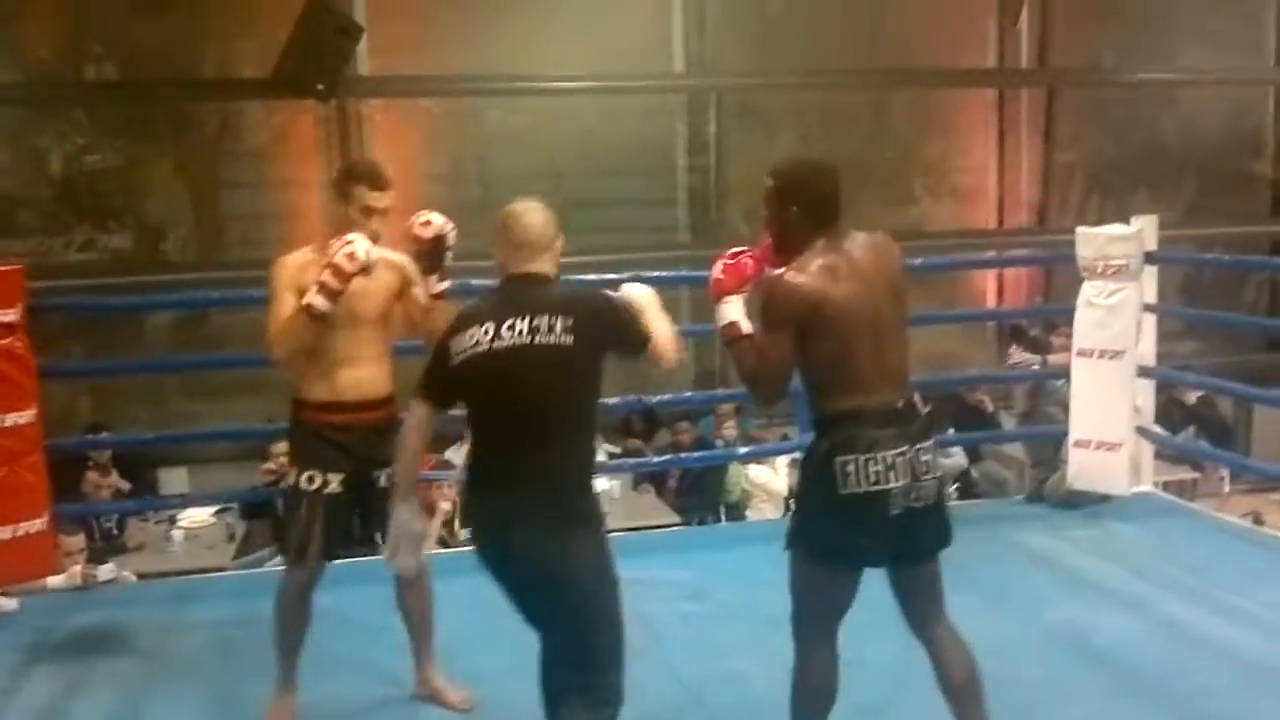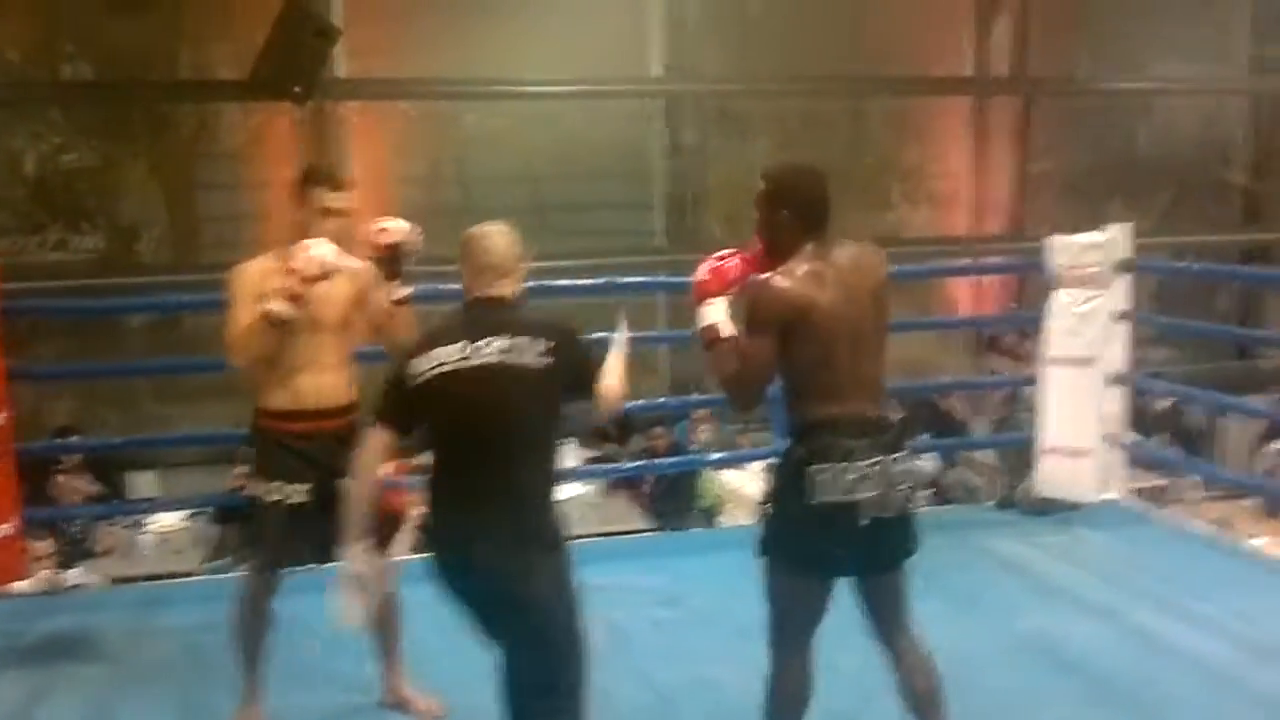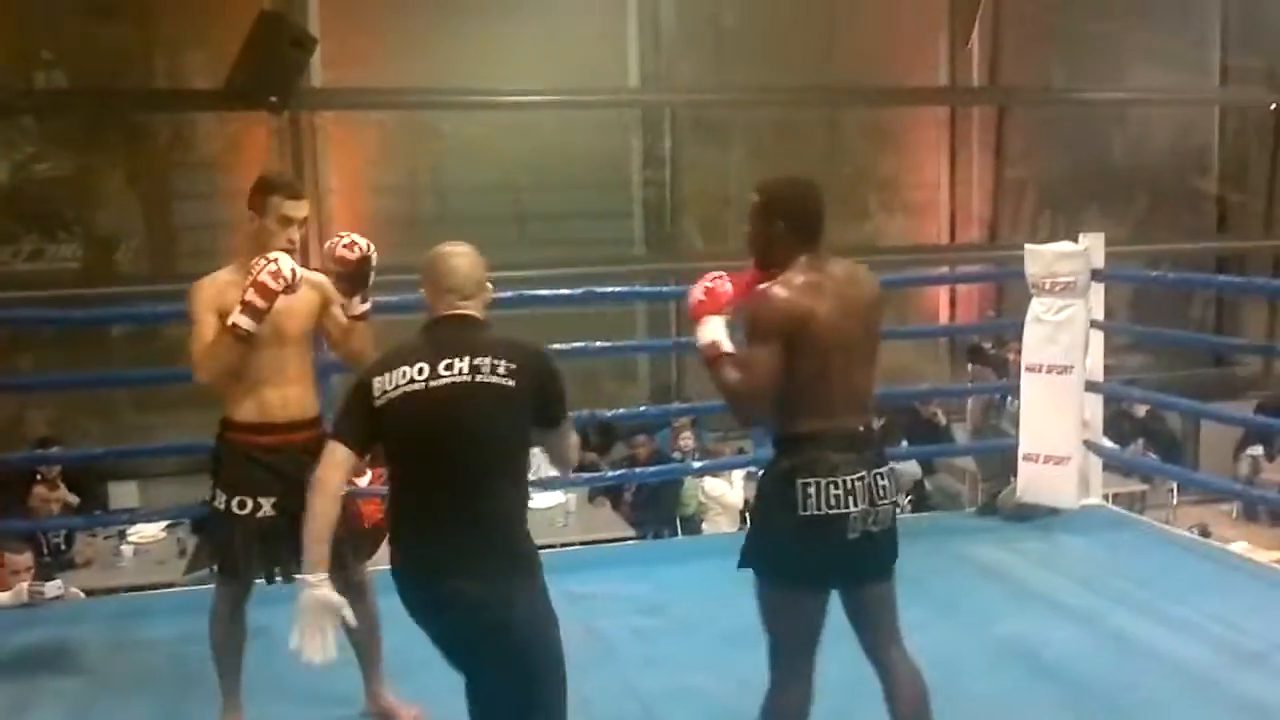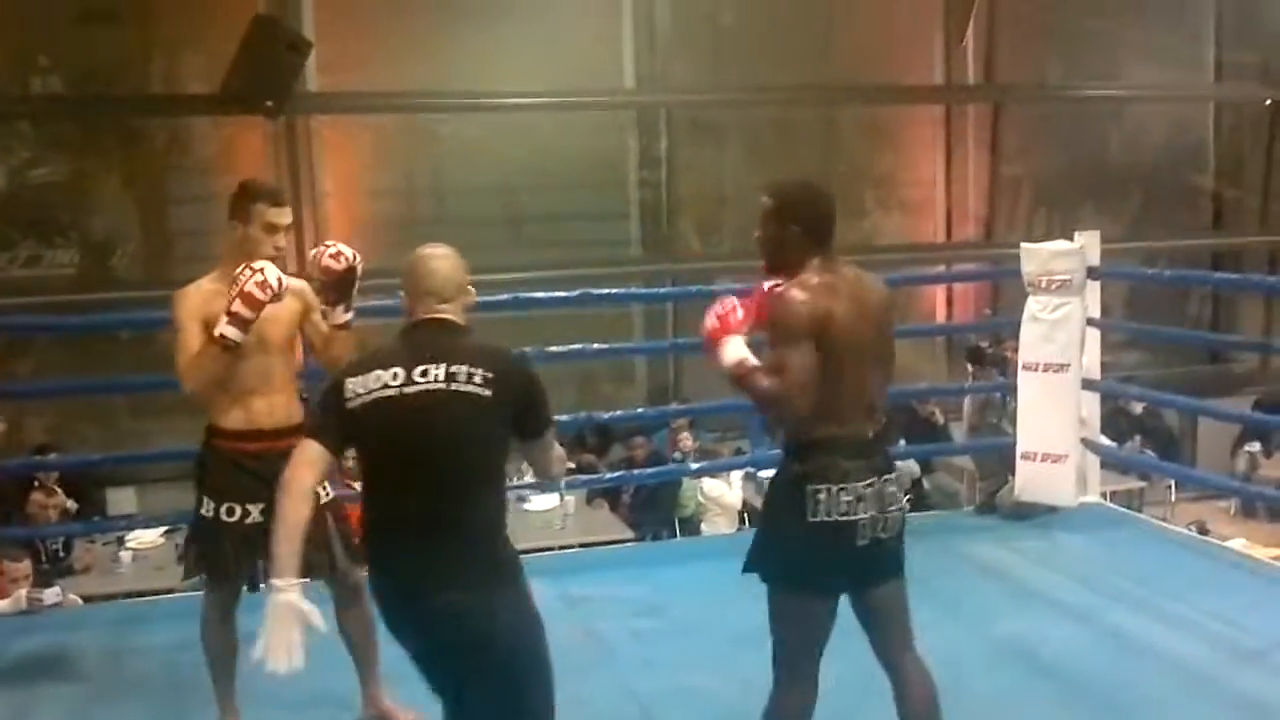
dt=0.1s
person 1, frame 1
left shoulder: (396, 267)
right shoulder: (295, 268)
left elbow: (441, 336)
right elbow: (281, 350)
left wrist: (435, 272)
right wrist: (324, 291)
left hip: (381, 425)
right hip: (320, 430)
left knee: (410, 557)
right knee: (301, 571)
left ankle: (427, 673)
person 1, frame 2
left shoulder: (356, 273)
right shoulder: (253, 275)
left elbow: (402, 343)
right elbow: (240, 358)
left wrist: (393, 279)
right wrist: (286, 298)
left hip: (342, 433)
right hip: (280, 438)
right knee: (261, 577)
person 1, frame 3
left shoulder: (315, 285)
right shoulder: (212, 290)
left elbow: (360, 358)
right elbow: (205, 373)
left wrist: (357, 294)
right wrist: (250, 310)
left hip: (309, 445)
right hip: (246, 453)
left knee: (354, 575)
right knee: (232, 591)
person 1, frame 4
left shoulder: (297, 293)
right shoulder: (195, 298)
left elbow: (340, 365)
right elbow: (192, 382)
left wrist: (340, 303)
right wrist: (236, 320)
left hip: (295, 451)
right hip: (232, 460)
left knee: (347, 578)
right knee: (221, 595)
person 2, frame 1
left shoulder: (792, 286)
right shoulder: (883, 251)
left elbow: (765, 388)
left wrist: (730, 307)
left hip: (851, 462)
right hip: (912, 448)
left knee: (815, 635)
right knee: (933, 624)
person 2, frame 2
left shoulder: (777, 290)
right shoulder: (870, 262)
left elbow: (743, 392)
left wrist: (713, 308)
left hip: (823, 469)
right hip: (880, 458)
left knee: (791, 642)
right knee: (896, 632)
person 2, frame 3
left shoulder: (774, 299)
right shoulder: (863, 282)
left elbow: (751, 408)
left wrist: (710, 328)
left hip: (808, 483)
right hip: (868, 474)
left knee: (791, 662)
right knee: (888, 649)
person 2, frame 4
left shoulder: (793, 301)
right shoulder: (873, 289)
left elbow: (795, 408)
left wrist: (731, 349)
left hip: (819, 488)
right hip: (875, 479)
left knee: (795, 665)
right knee: (899, 652)
person 3, frame 1
left shoulder: (465, 328)
right shoulder: (587, 311)
left elbow: (417, 425)
right elbow: (666, 351)
left wrist: (405, 505)
right wrist: (645, 300)
left hip: (492, 524)
right hip: (563, 524)
left knee: (565, 640)
person 3, frame 2
left shoulder: (425, 352)
right shoulder: (551, 340)
left elbow: (371, 455)
right elbow: (607, 399)
left wrist: (356, 547)
right wrist: (617, 352)
left hip: (453, 544)
right hip: (525, 546)
left knee: (527, 659)
person 3, frame 3
left shoulder: (385, 373)
right shoulder: (526, 362)
left elbow: (329, 481)
right elbow: (563, 452)
left wrist: (315, 582)
left hip: (419, 577)
right hip: (502, 574)
person 3, frame 4
left shoulder: (359, 376)
right shoulder: (506, 370)
left elbow: (299, 480)
right elbow: (550, 466)
left wrist: (284, 587)
right wrist: (556, 465)
left hip: (396, 588)
right hip: (483, 585)
